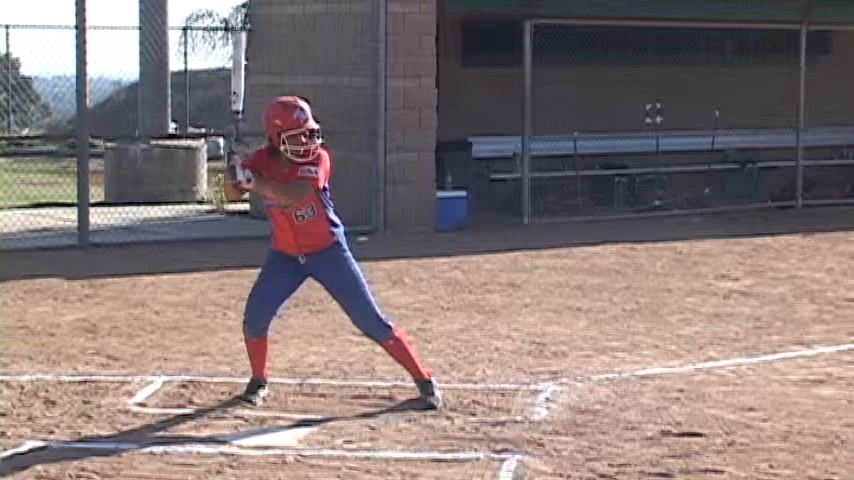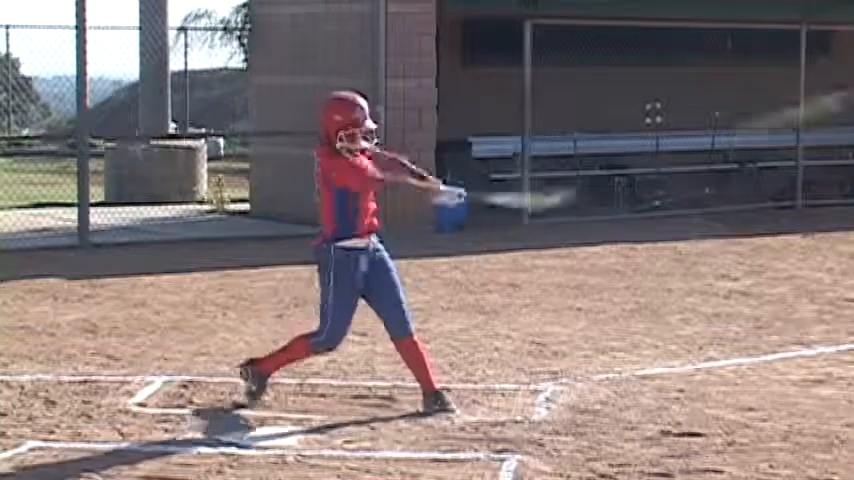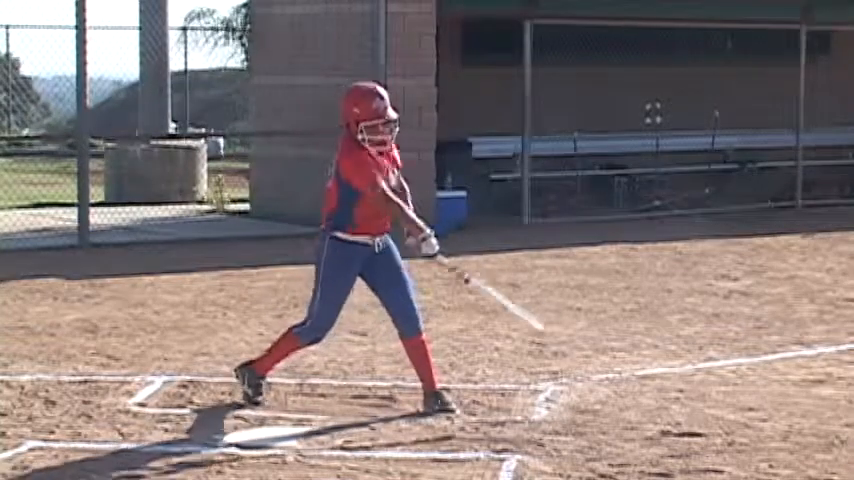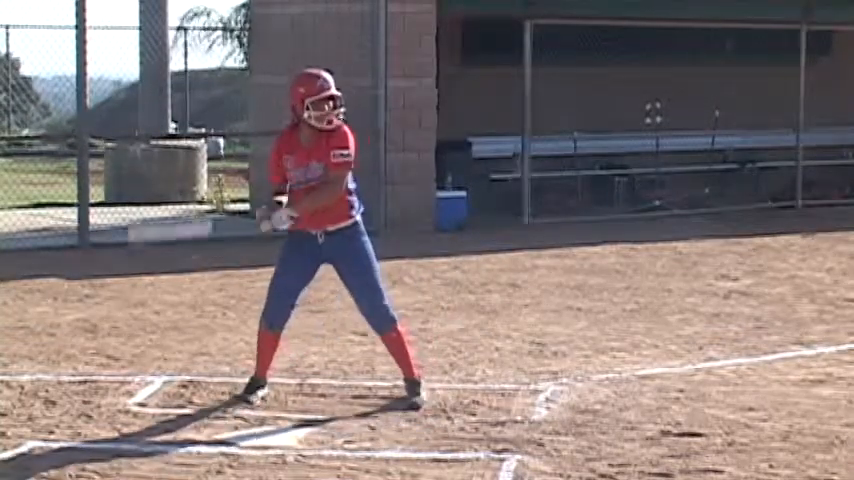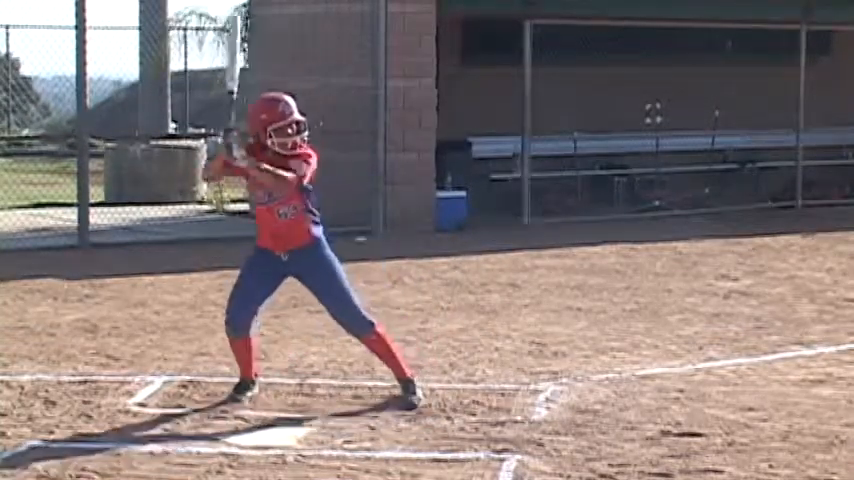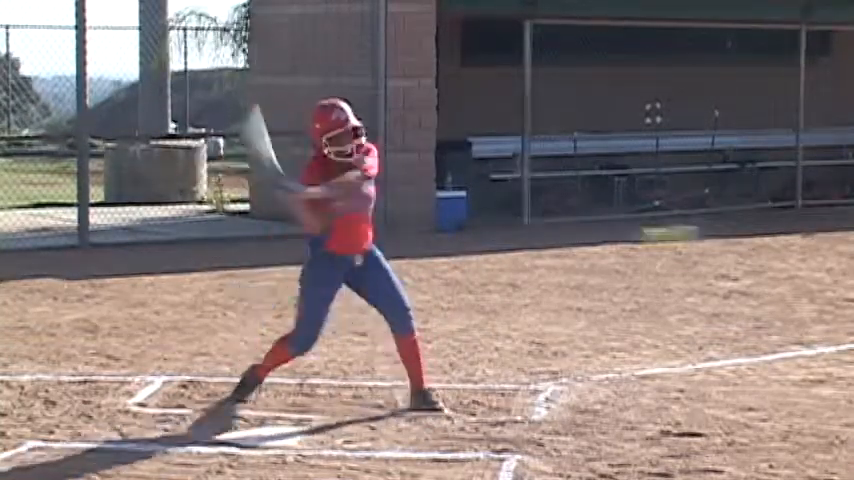
dt=0.7s
person 1, frame 1
left shoulder: (319, 158)
right shoulder: (262, 159)
left elbow: (295, 195)
right elbow: (232, 194)
left wrist: (255, 182)
right wrist: (234, 175)
left hip: (328, 250)
right hip: (285, 254)
left knee: (371, 319)
right knee: (255, 317)
left ankle: (423, 380)
right ankle: (259, 381)
person 1, frame 2
left shoulder: (348, 150)
right shoulder: (336, 162)
left elbow: (384, 160)
right elbow: (383, 178)
left wrist: (426, 178)
right wrist: (427, 186)
left hip: (368, 248)
right hip: (341, 254)
left knee: (400, 321)
right knee: (330, 336)
left ankle: (431, 392)
right ankle: (259, 369)
person 1, frame 3
left shoulder: (384, 145)
right shoulder: (353, 152)
left elbow: (399, 187)
right elbow: (387, 198)
left wrist: (411, 230)
right wrist: (421, 231)
left hip: (378, 243)
right hip: (342, 246)
left knee: (409, 317)
right knee: (316, 325)
left ankle: (432, 392)
right ankle: (255, 371)
person 1, frame 4
left shoulder: (341, 135)
right shoulder: (285, 143)
left elbow: (334, 189)
right elbow: (279, 187)
left wrist: (290, 209)
right wrist: (274, 206)
left hip: (345, 232)
right hip: (303, 236)
left knee: (377, 308)
right knee: (275, 307)
left ankle: (412, 380)
right ankle: (259, 379)
person 1, frame 5
left shoulder: (305, 157)
right shoulder: (250, 157)
left elbow: (285, 183)
right elbow: (209, 175)
left wrist: (246, 162)
right wrist: (227, 154)
left hip: (309, 248)
right hip: (268, 252)
left knee: (353, 316)
right knee: (237, 316)
left ankle: (405, 378)
right ankle: (248, 379)
person 1, frame 6
left shoulder: (367, 153)
right shoulder: (314, 169)
left elbow: (353, 178)
right elbow: (313, 223)
left wrist: (319, 191)
right wrist: (304, 202)
left hip: (363, 254)
right hip: (326, 259)
left knee: (401, 316)
right knee: (303, 338)
left ankle: (419, 391)
right ankle: (255, 376)
